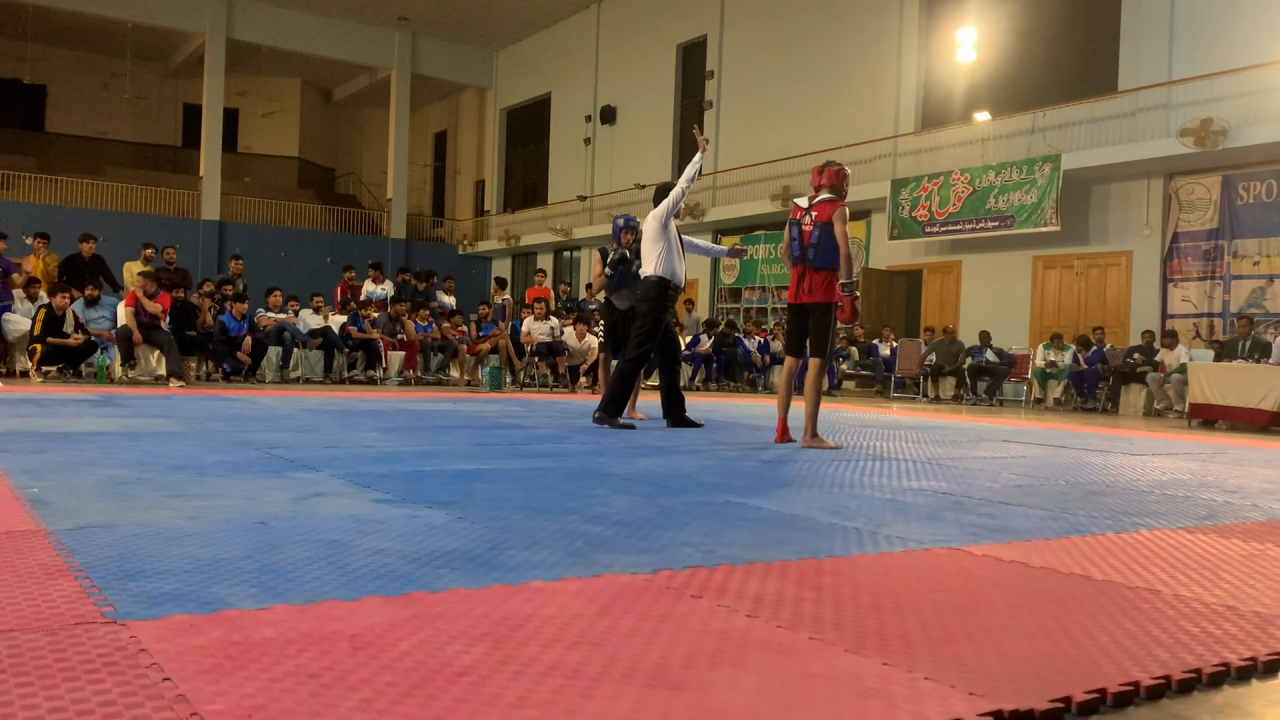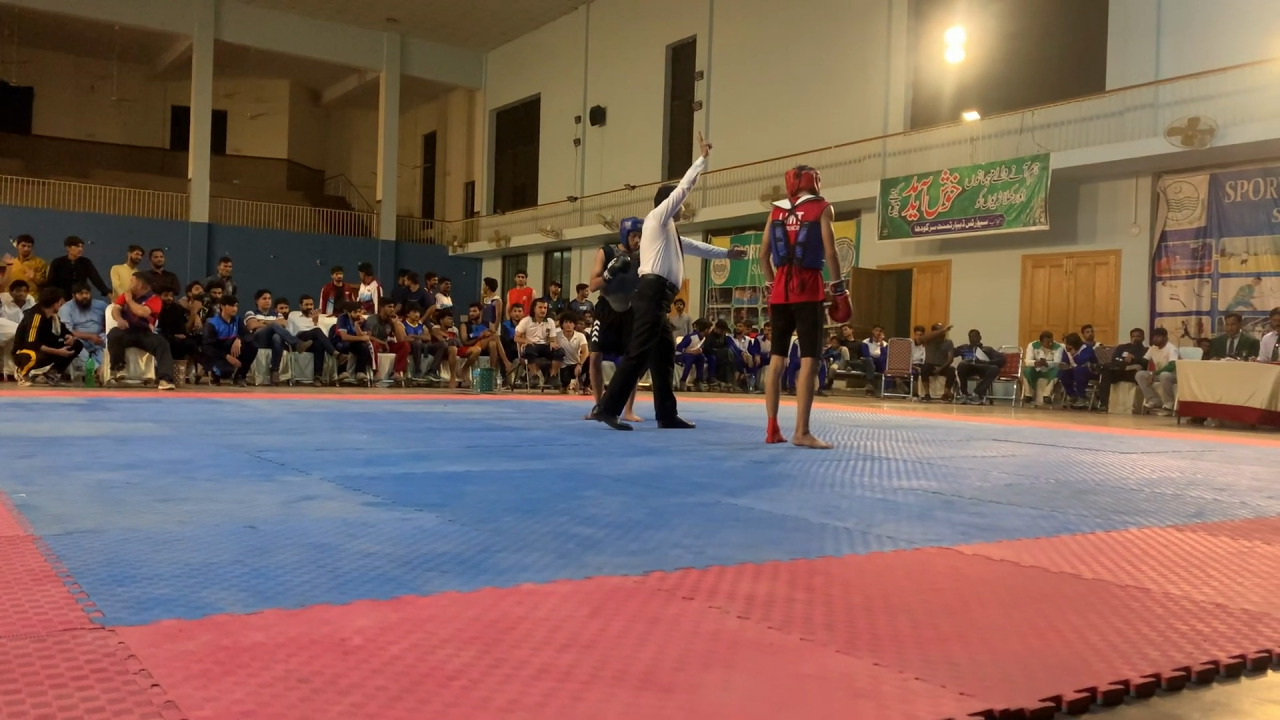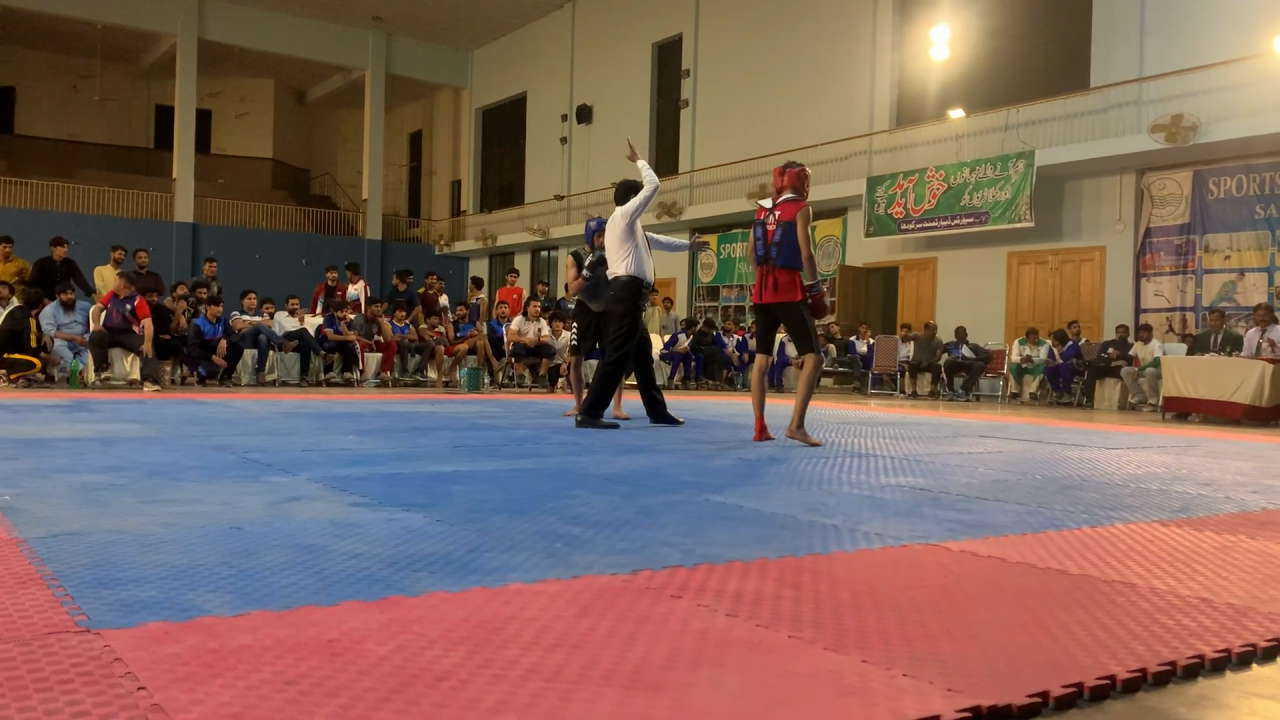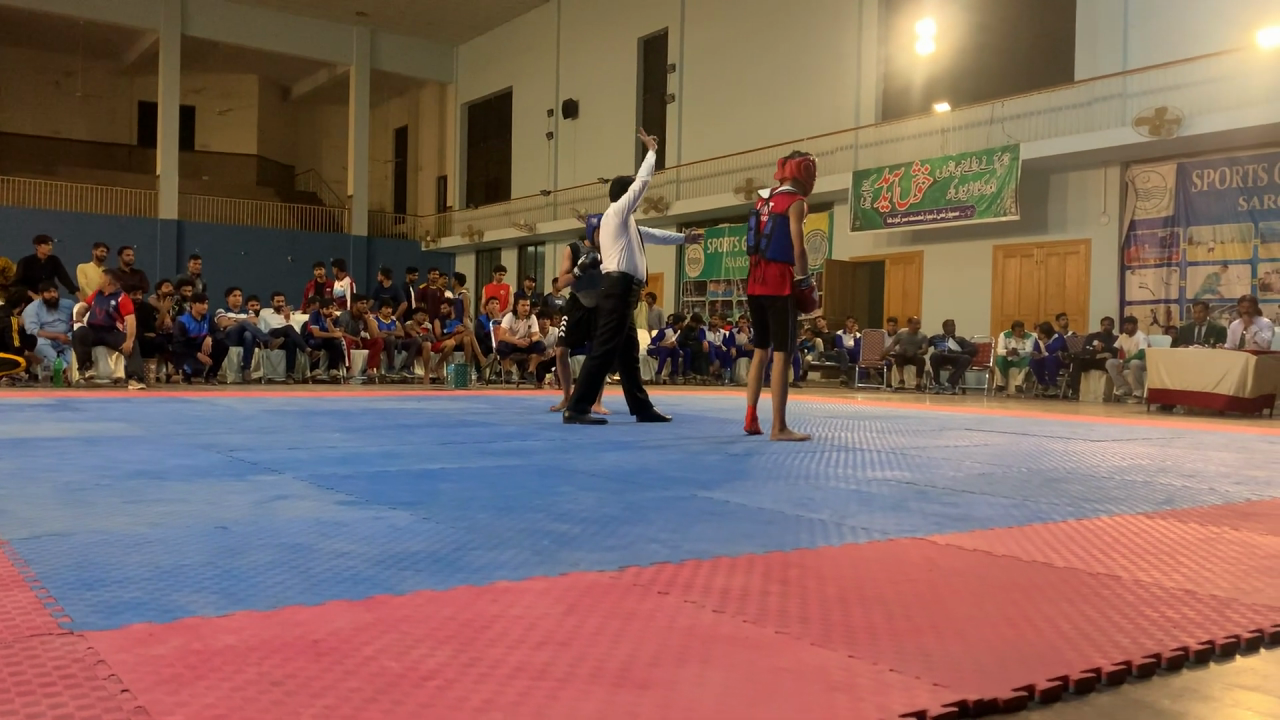
dt=0.5s
person 1, frame 1
left shoulder: (670, 230)
right shoulder: (658, 218)
left elbow: (695, 245)
right elbow: (683, 185)
left wrist: (726, 251)
right wrist: (700, 153)
left hip: (660, 296)
right hip: (655, 294)
left knee: (669, 355)
right knee: (638, 352)
left ankle: (675, 414)
right ankle: (607, 410)
person 1, frame 2
left shoulder: (669, 232)
right shoulder: (658, 217)
left elbow: (695, 246)
right elbow: (683, 187)
left wrist: (726, 253)
right wrist: (702, 158)
left hip: (657, 295)
right hip: (653, 292)
left knee: (663, 355)
right knee: (639, 353)
left ankle: (667, 415)
right ankle: (607, 408)
person 1, frame 3
left shoulder: (628, 225)
right shoulder: (624, 214)
left elbow: (655, 241)
right elbow: (653, 186)
left wrist: (688, 245)
right wrist: (639, 161)
left hip: (626, 292)
right hip: (628, 292)
left knee: (642, 353)
right knee: (618, 355)
left ankle: (657, 410)
right ankle: (589, 413)
person 1, frame 4
left shoulder: (623, 221)
right shoulder: (618, 211)
left elbow: (650, 234)
right elbow: (642, 180)
left wrist: (683, 238)
right wrist: (651, 151)
left hip: (621, 289)
right hip: (619, 287)
left knee: (628, 351)
right knee: (604, 350)
left ankle: (642, 408)
right ankle: (576, 409)
person 2, frame 1
left shoulder: (798, 207)
right shoulder: (837, 208)
left elbow: (785, 251)
right elbow: (843, 252)
right wrist: (848, 289)
left hip: (797, 289)
right hip: (823, 291)
left knee: (791, 361)
right knee: (817, 363)
left ankle: (782, 429)
right ankle: (809, 434)
person 2, frame 2
left shoulder: (777, 210)
right shoulder: (822, 208)
left elbow: (763, 253)
right elbow: (829, 252)
right wrist: (839, 289)
left hip: (780, 290)
right hip: (808, 290)
left knee: (777, 360)
right knee: (809, 361)
left ankle: (772, 429)
right ankle: (801, 431)
person 2, frame 3
left shoulder: (763, 209)
right shoulder: (800, 208)
left elbow: (751, 254)
right elbow: (805, 253)
right wrist: (815, 287)
left hip: (763, 289)
right hip: (789, 288)
left knee: (762, 359)
right knee: (812, 357)
left ankle: (760, 427)
right ankle: (796, 426)
person 2, frame 4
left shoulder: (764, 199)
right shoulder: (796, 202)
right elbow: (797, 249)
right wrist: (804, 281)
left hip: (756, 280)
right hip: (779, 282)
left knee: (761, 350)
right knee: (781, 355)
left ankle: (751, 418)
right ankle: (778, 427)
person 3, frame 1
left shoulder: (639, 253)
right shoulder: (602, 254)
right elbow: (596, 286)
left wrist: (643, 274)
right wrist: (611, 267)
left hip: (634, 309)
right hip: (611, 309)
right knee: (604, 358)
left ankle: (632, 407)
person 3, frame 2
right shoulder: (605, 253)
right elbow: (592, 286)
right wrist: (611, 272)
left hip: (629, 312)
right hip: (606, 310)
right knee: (595, 357)
left ankle: (628, 410)
right ankle: (598, 405)
person 3, frame 3
right shoulder: (574, 257)
right elbow: (572, 290)
right wrist: (589, 270)
left hip: (607, 311)
right hip: (584, 311)
right knee: (576, 360)
left ankle: (617, 407)
right ankle: (579, 405)
person 3, frame 4
right shoulder: (572, 250)
right elbow: (560, 283)
right wrist: (580, 269)
right hip: (576, 305)
right knee: (561, 352)
left ankle: (597, 402)
right ankle: (567, 398)
